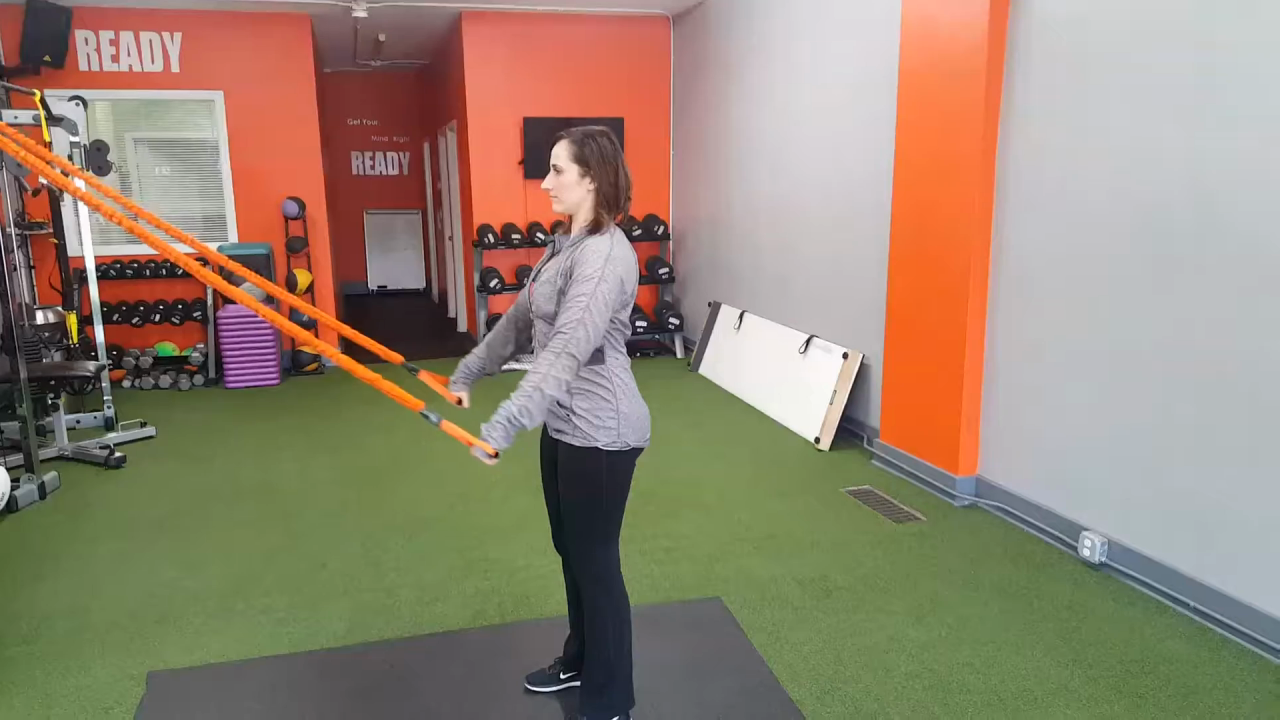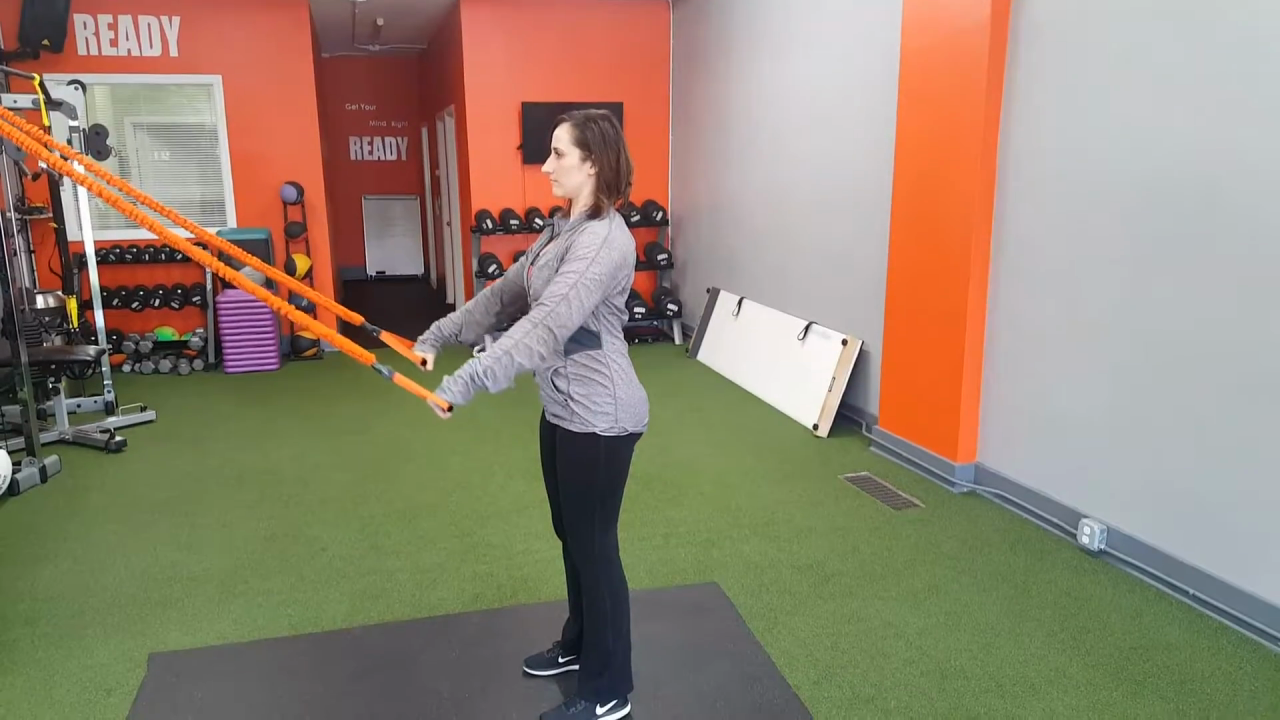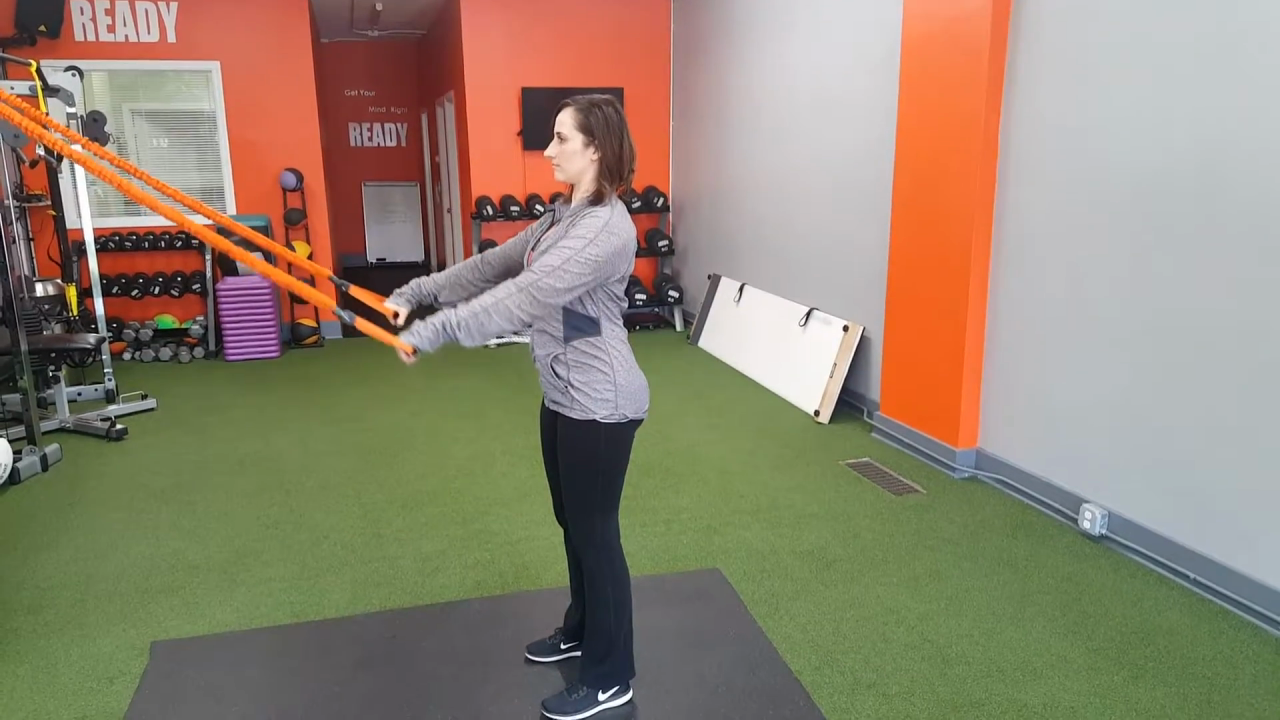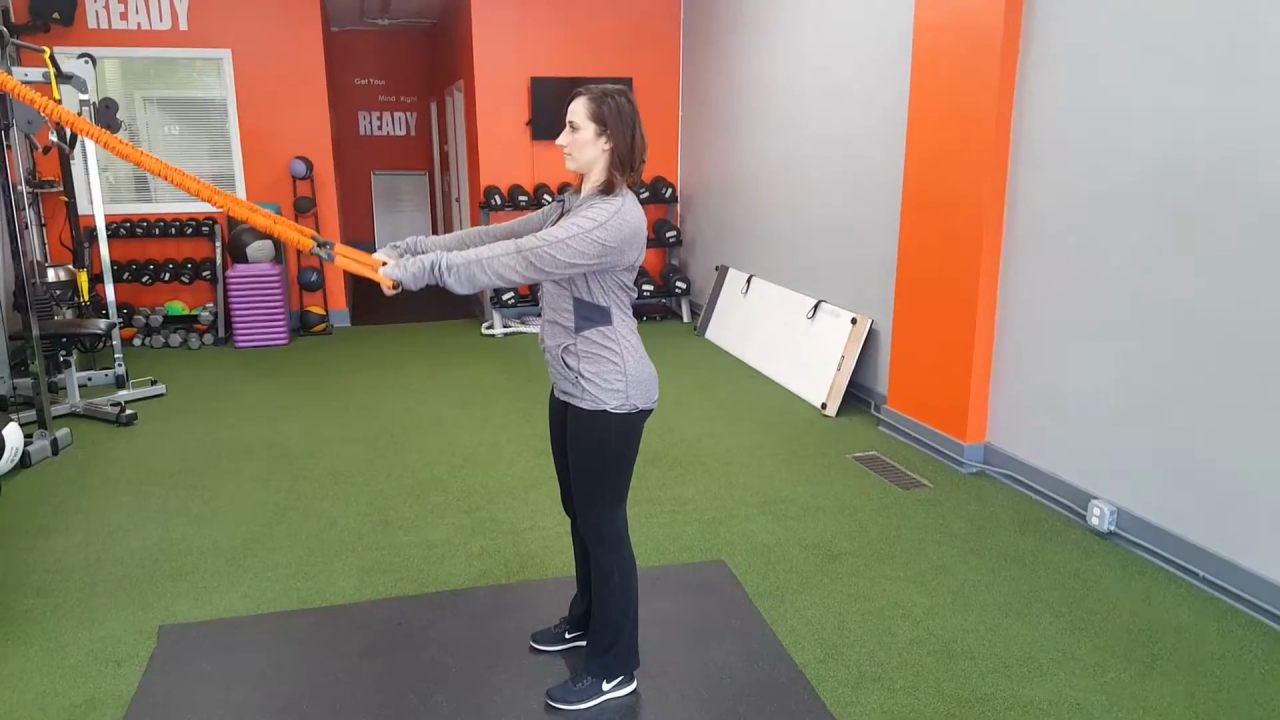
dt=0.5s
person 1, frame 1
left shoulder: (606, 255)
right shoulder: (566, 245)
left elbow: (569, 347)
right elbow: (520, 320)
left wrist: (504, 425)
right wrist: (468, 372)
left hip: (601, 433)
right hip: (565, 426)
left knee: (595, 560)
right knee: (571, 550)
right ankle: (580, 659)
person 1, frame 2
left shoulder: (605, 240)
right shoulder: (564, 230)
left elbow: (548, 324)
right elbow: (507, 293)
left wrist: (464, 384)
right wrist: (437, 336)
left hip: (599, 418)
right hip: (563, 411)
left knee: (594, 545)
right knee: (572, 536)
right ankle: (579, 643)
person 1, frame 3
left shoulder: (606, 227)
right shoulder: (564, 215)
left elbow: (530, 294)
right elbow: (494, 264)
left wrist: (434, 331)
right wrist: (414, 294)
left hip: (600, 404)
right hip: (564, 397)
left knee: (595, 532)
right knee: (572, 523)
right ankle: (581, 629)
person 1, frame 4
left shoulder: (617, 217)
right shoulder: (575, 206)
left elbow: (522, 259)
right elbow: (501, 234)
left wrist: (422, 270)
right wrist: (407, 250)
left hip: (609, 395)
right hip: (573, 386)
left knee: (603, 522)
right knee: (580, 512)
left ankle: (613, 667)
right ankle: (586, 619)
